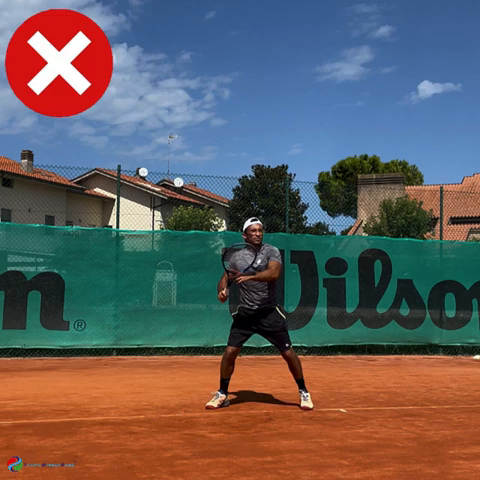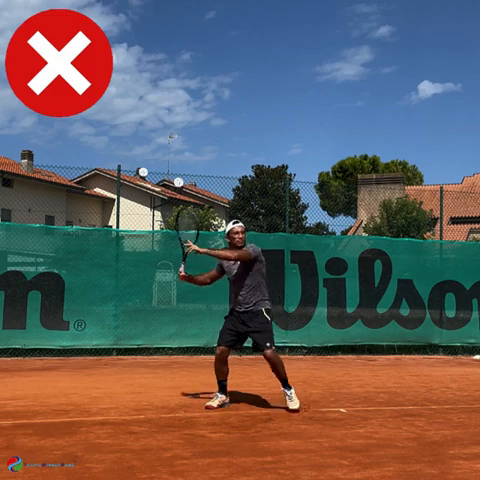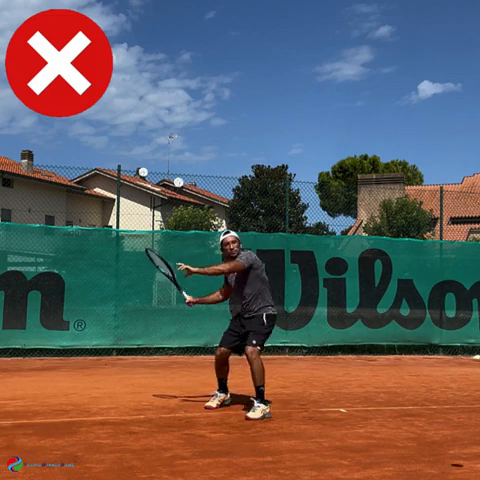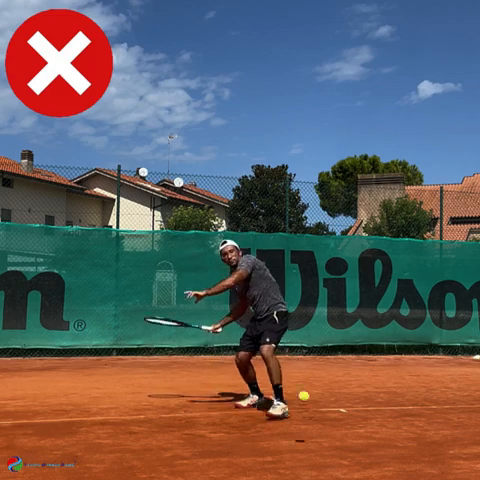
dt=0.3s
person 1, frame 1
left shoulder: (272, 252)
right shoulder: (237, 257)
left elbow: (274, 274)
right elbow: (224, 279)
left wrist: (250, 277)
right wrist: (222, 290)
left hip: (269, 313)
right hip: (245, 314)
left knee: (288, 353)
right knee: (230, 352)
left ankle: (303, 392)
right ankle: (222, 394)
person 1, frame 2
left shoulder: (253, 250)
right shoulder: (224, 260)
left elbow: (234, 256)
right elbow: (208, 279)
left wrist: (202, 250)
right wrist: (187, 277)
left hip: (258, 312)
right hip: (235, 314)
left knee: (269, 353)
right knee: (220, 353)
left ankle: (288, 390)
right ankle: (222, 394)
person 1, frame 3
left shoulder: (248, 257)
right shoulder: (230, 271)
left elbow: (223, 268)
right elbow: (223, 294)
left wrist: (196, 270)
right wrist: (196, 300)
left hip: (264, 315)
right hip: (244, 316)
left knee: (251, 352)
right knee: (221, 353)
left ankle: (261, 404)
right ankle: (222, 394)
person 1, frame 4
left shoulder: (249, 261)
right shoulder: (238, 281)
left elbow: (230, 282)
right elbow: (241, 308)
left wrist: (204, 293)
right wrist: (222, 323)
left hip: (276, 314)
right hip: (259, 318)
left knee: (266, 351)
right knee: (241, 358)
left ankle: (279, 402)
right ankle: (256, 395)
